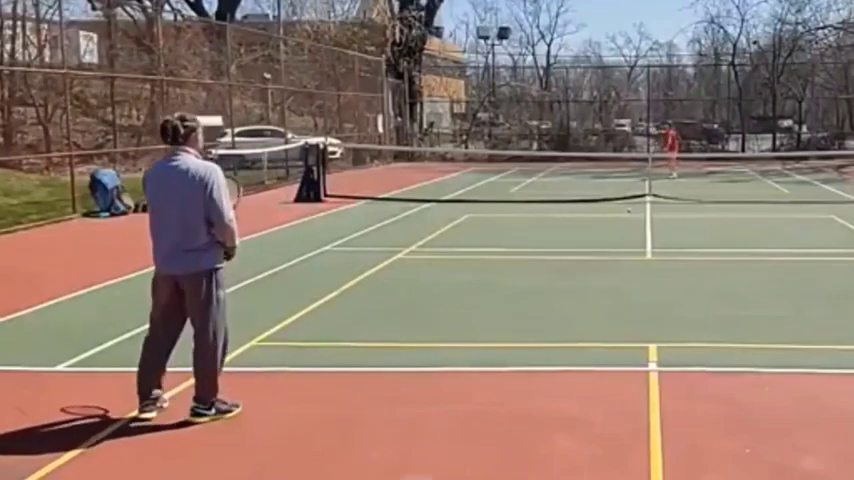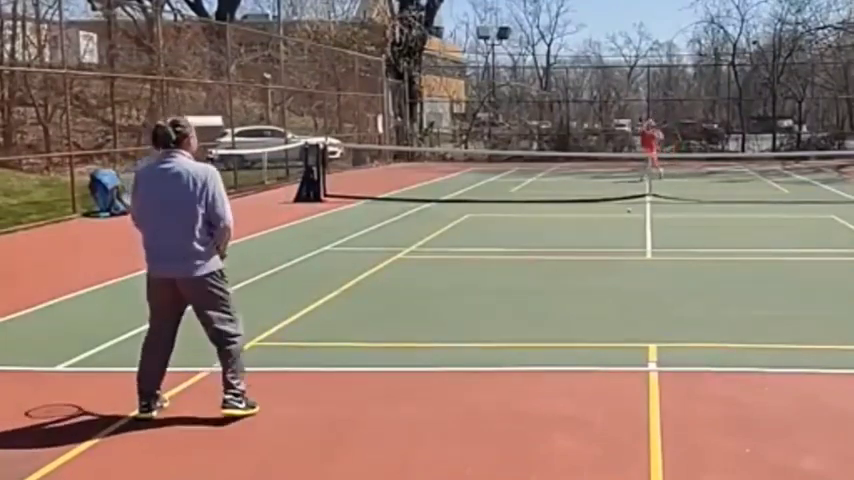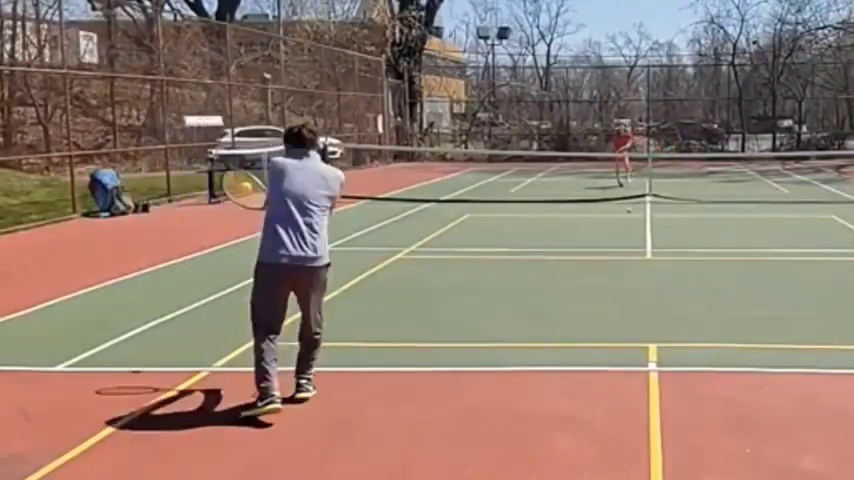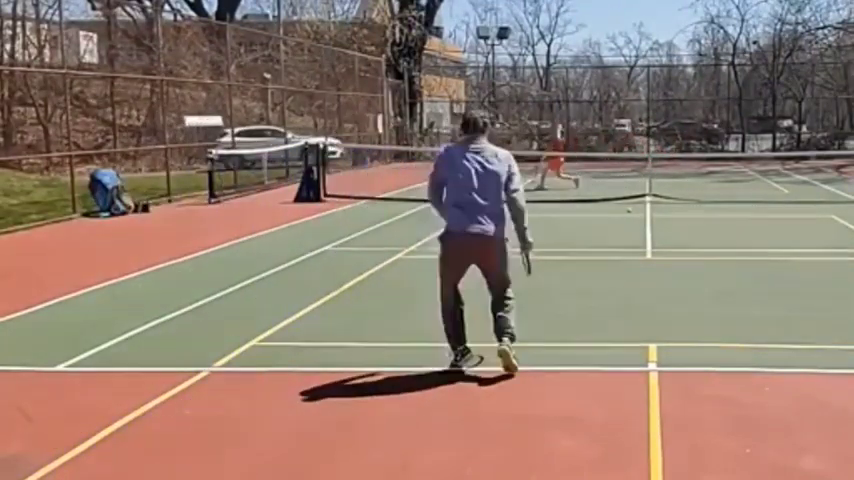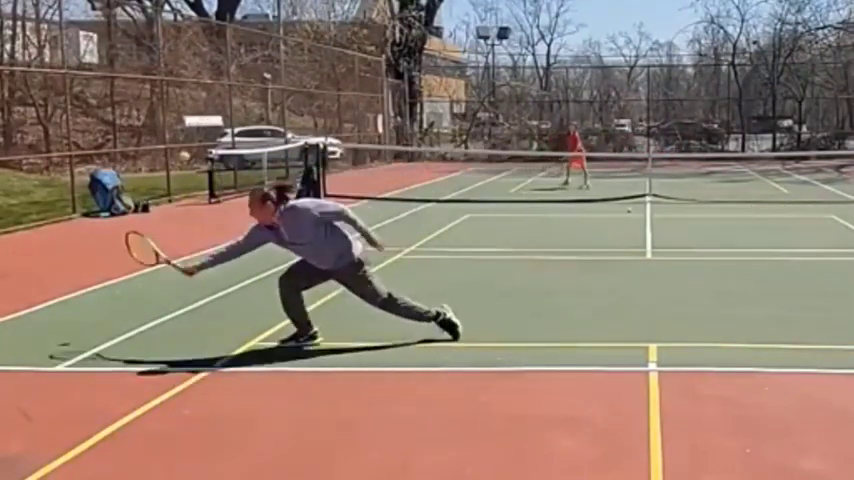
dt=1s
person 1, frame 1
left shoulder: (152, 173)
right shoulder: (207, 171)
left elbow: (161, 216)
right elbow: (224, 222)
right wrist: (230, 246)
left hip: (165, 266)
right hip: (201, 264)
left knee: (160, 333)
right knee: (209, 335)
left ankle: (148, 397)
right ankle: (205, 403)
person 1, frame 2
left shoulder: (143, 176)
right shoulder: (204, 173)
left elbow: (138, 221)
right elbow: (224, 225)
right wrist: (218, 251)
left hip: (159, 270)
right hip: (200, 268)
left knee: (159, 335)
right knee: (227, 331)
left ankle: (148, 398)
right ankle: (235, 395)
person 1, frame 3
left shoulder: (277, 166)
right shoulder: (334, 176)
left hip: (274, 260)
right hip: (313, 261)
left knee: (267, 329)
right knee: (311, 323)
left ankle: (268, 393)
right ankle: (303, 381)
person 1, frame 4
left shoulder: (446, 155)
right shoulder: (503, 158)
left elbow: (434, 196)
right elbow: (516, 200)
right wrist: (524, 237)
left hip: (455, 236)
right hip: (490, 236)
left knee: (449, 294)
right knee: (502, 293)
left ankle: (460, 352)
right ankle: (504, 343)
person 1, frame 5
left shoulder: (299, 210)
right shoulder: (265, 229)
left elbow: (341, 211)
right elbow: (237, 248)
left wrist: (368, 236)
right wrist: (199, 266)
left hip: (346, 260)
right hip: (321, 263)
left knee: (382, 299)
right knee: (288, 283)
left ankle: (439, 315)
right ankle: (307, 331)
